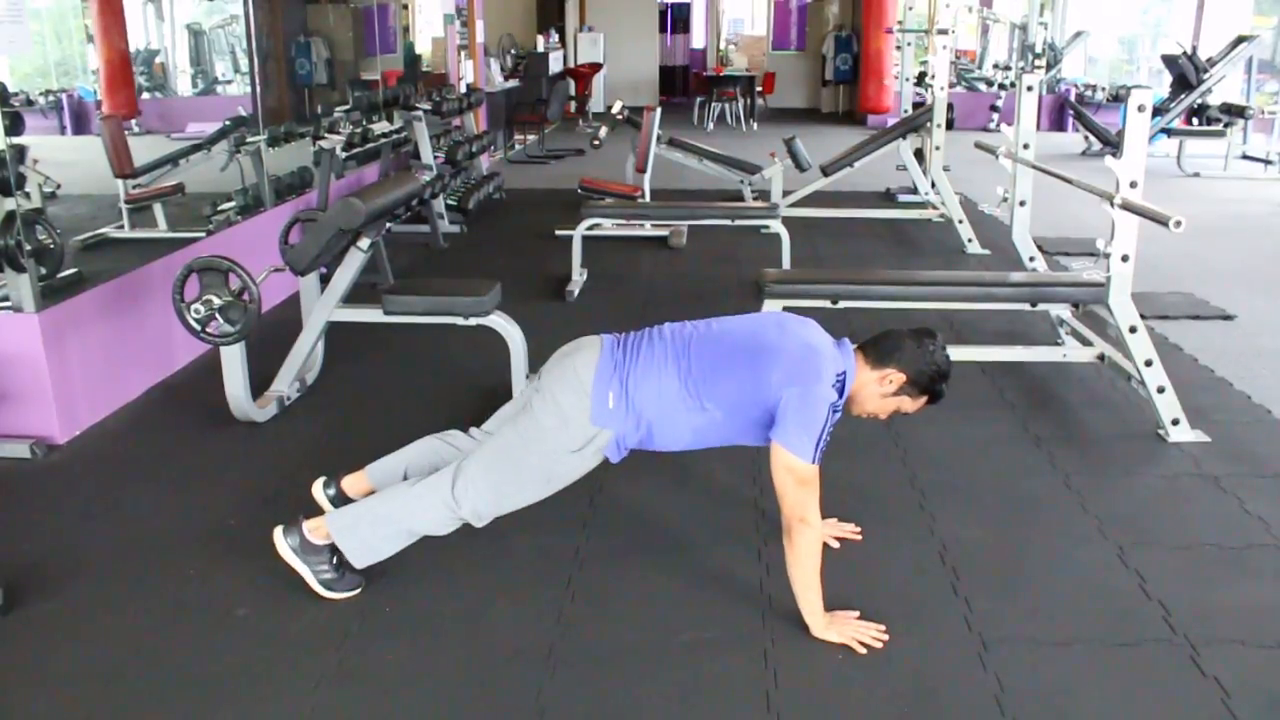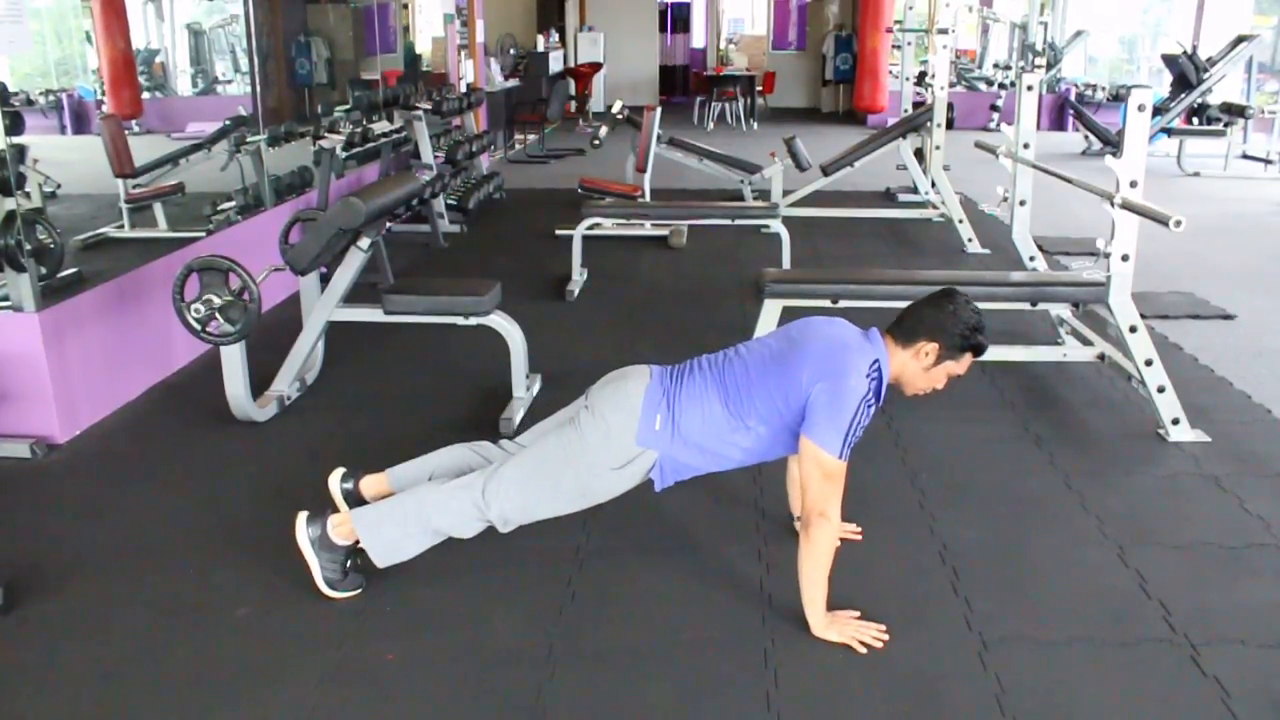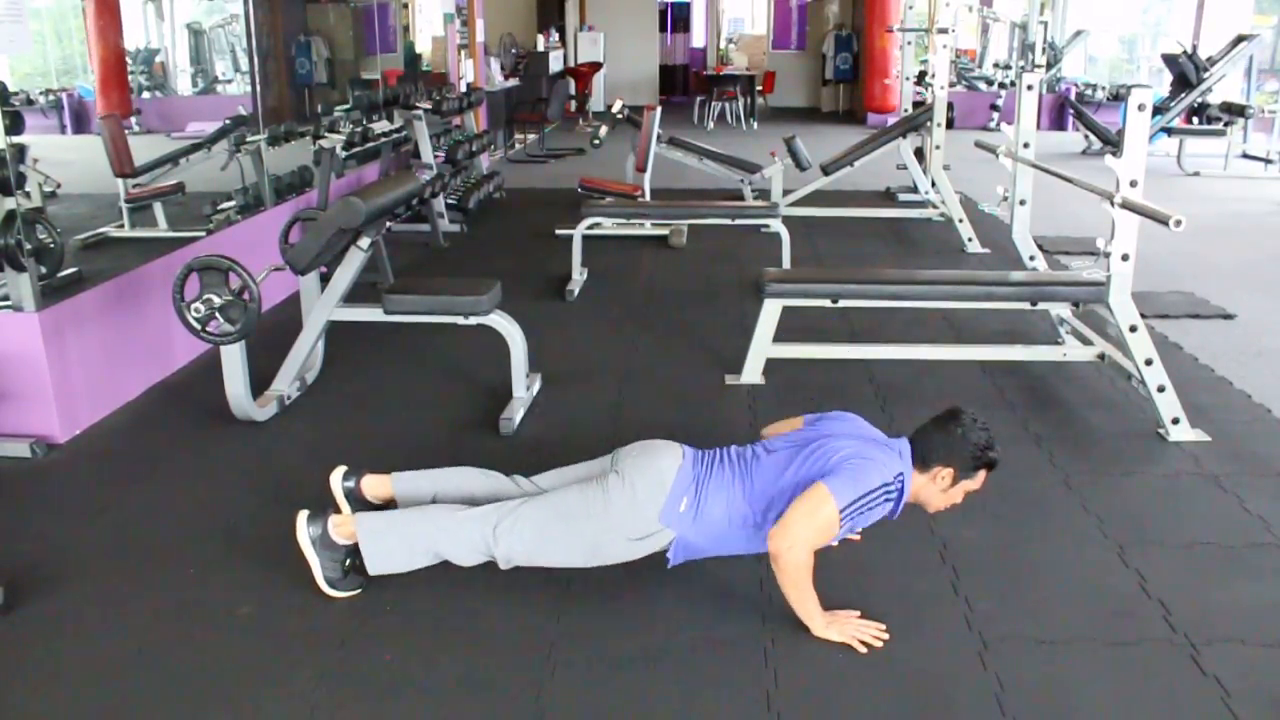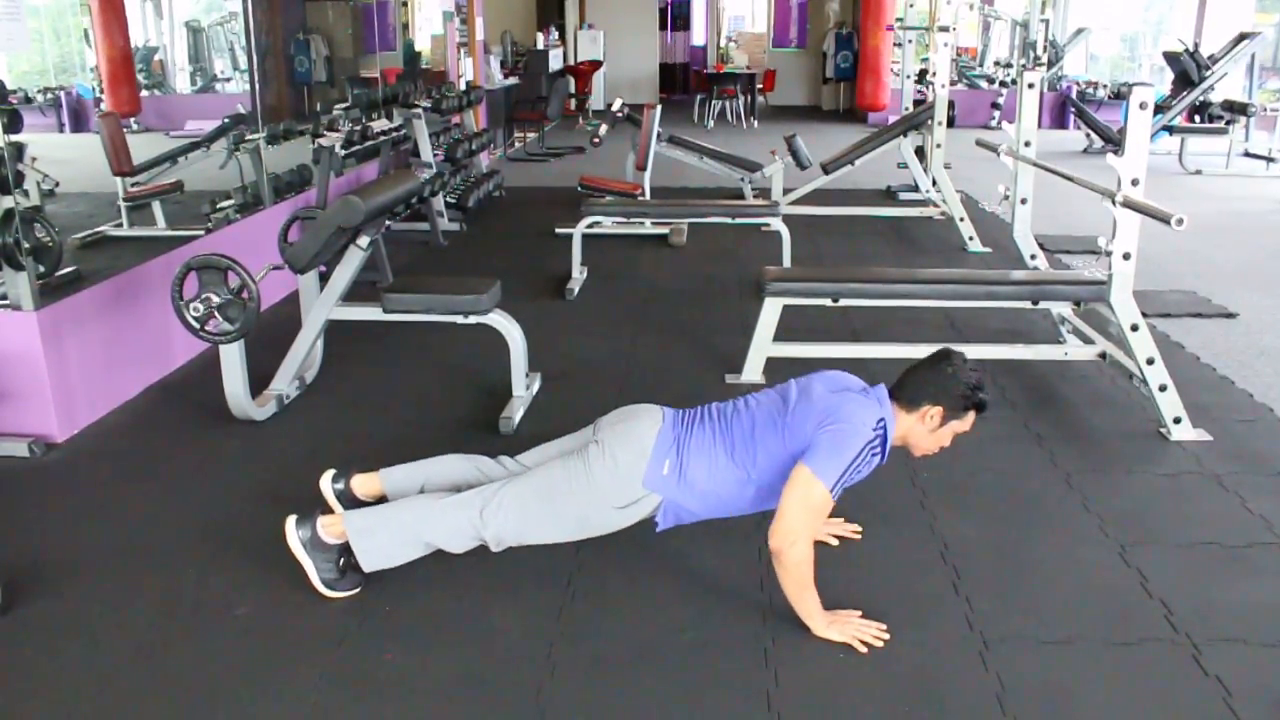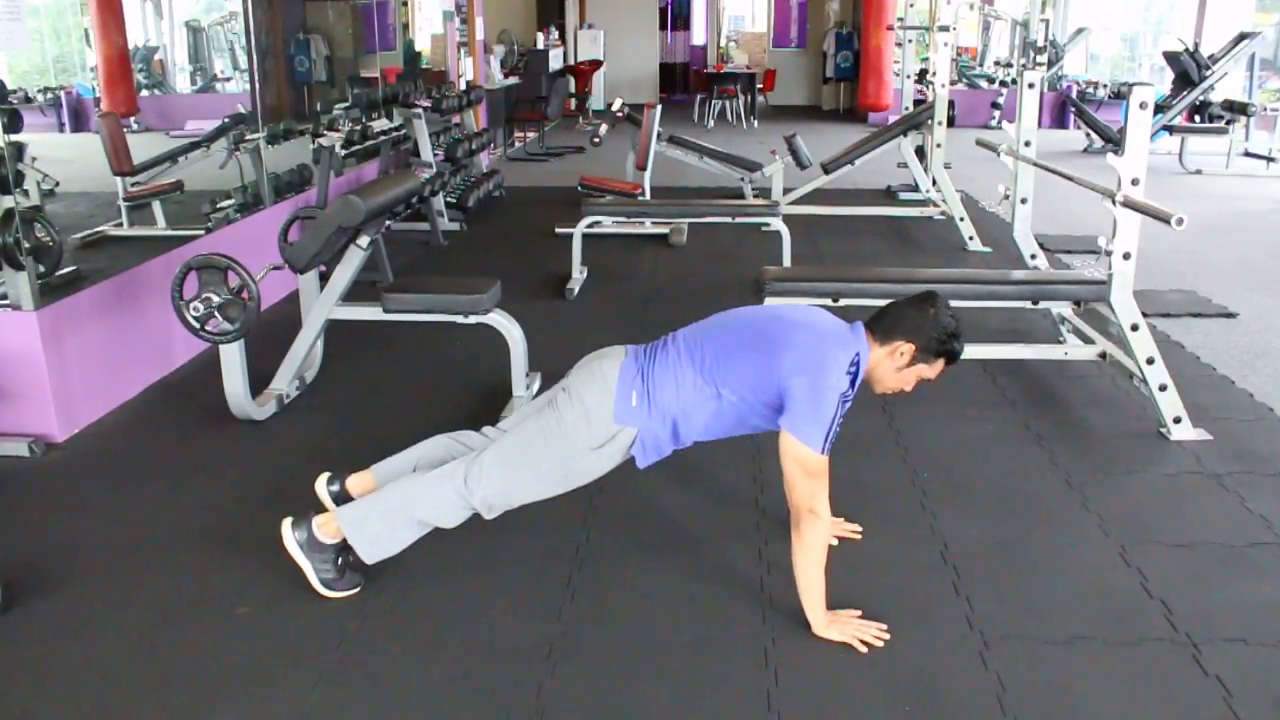
dt=1s
person 1, frame 1
left shoulder: (815, 344)
right shoulder: (818, 389)
right elbow: (798, 519)
left wrist: (805, 519)
right wrist: (818, 620)
left hip: (594, 367)
right hip: (597, 407)
left knee: (477, 447)
right knee: (468, 492)
left ankle: (349, 488)
right ankle: (316, 535)
person 1, frame 2
left shoulder: (840, 337)
right shoulder: (853, 383)
right elbow: (824, 512)
left wrist: (803, 516)
right wrist: (818, 618)
left hip: (639, 397)
right hip: (638, 435)
left knee: (502, 459)
right knee: (494, 499)
left ankle: (363, 487)
right ankle: (334, 531)
person 1, frame 3
left shoulder: (862, 437)
right shoulder: (878, 479)
right elbow: (783, 542)
left wrist: (819, 515)
right wrist: (817, 620)
left hip: (664, 471)
right hip: (660, 506)
left knee: (516, 494)
right knee: (498, 532)
left ankle: (368, 488)
right ankle: (340, 532)
person 1, frame 4
left shoulder: (851, 389)
right shoulder: (858, 431)
right elbow: (784, 539)
left wrist: (811, 518)
right wrist: (817, 619)
left hip: (644, 435)
right hip: (641, 474)
left knee: (501, 476)
right knee: (488, 517)
left ankle: (358, 489)
right ankle: (329, 535)
person 1, frame 5
left shoulder: (828, 331)
right shoulder: (828, 373)
right elbow: (807, 508)
left wrist: (814, 515)
right wrist: (820, 618)
left hip: (618, 381)
right hip: (617, 413)
left knee: (488, 448)
right knee: (479, 484)
left ankle: (352, 486)
right ankle: (325, 530)
